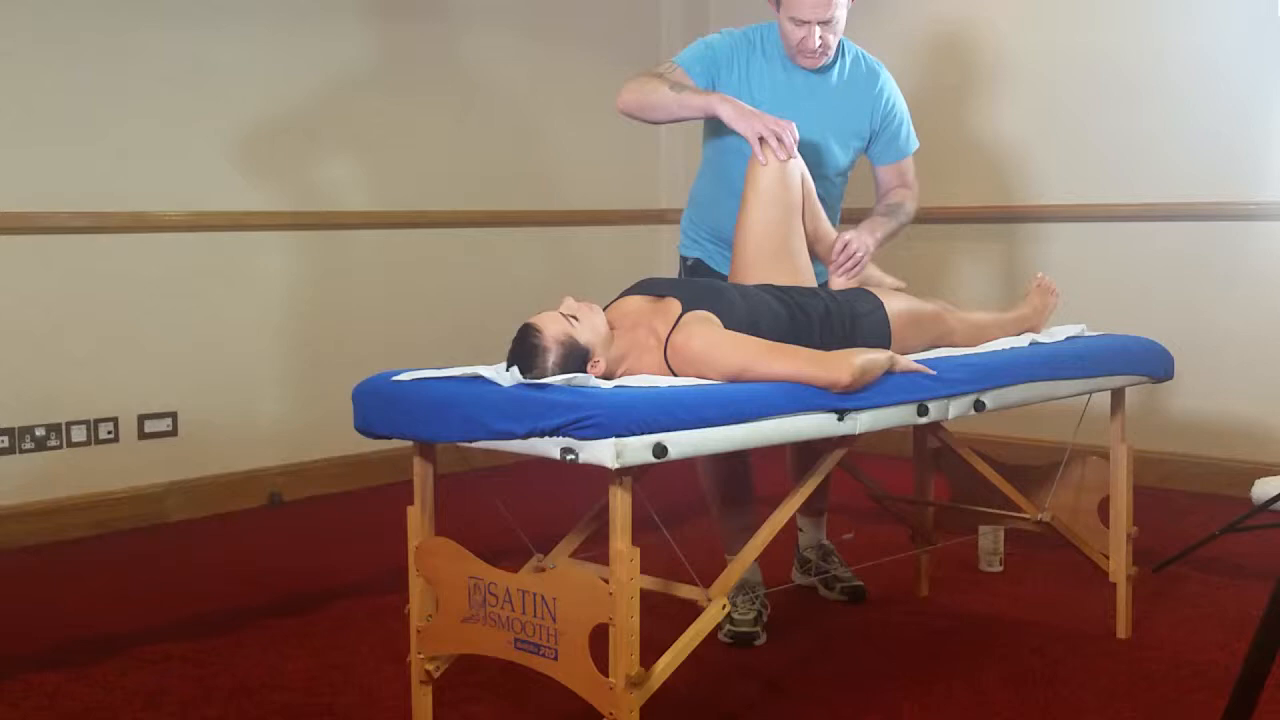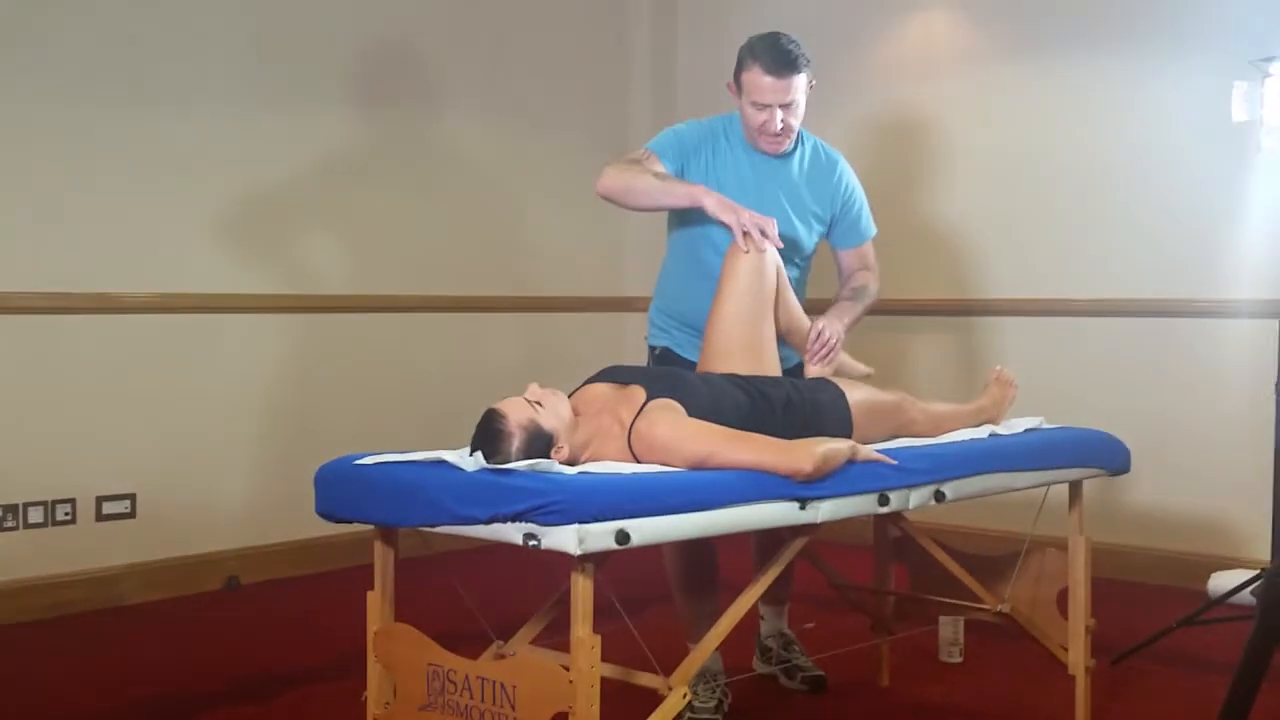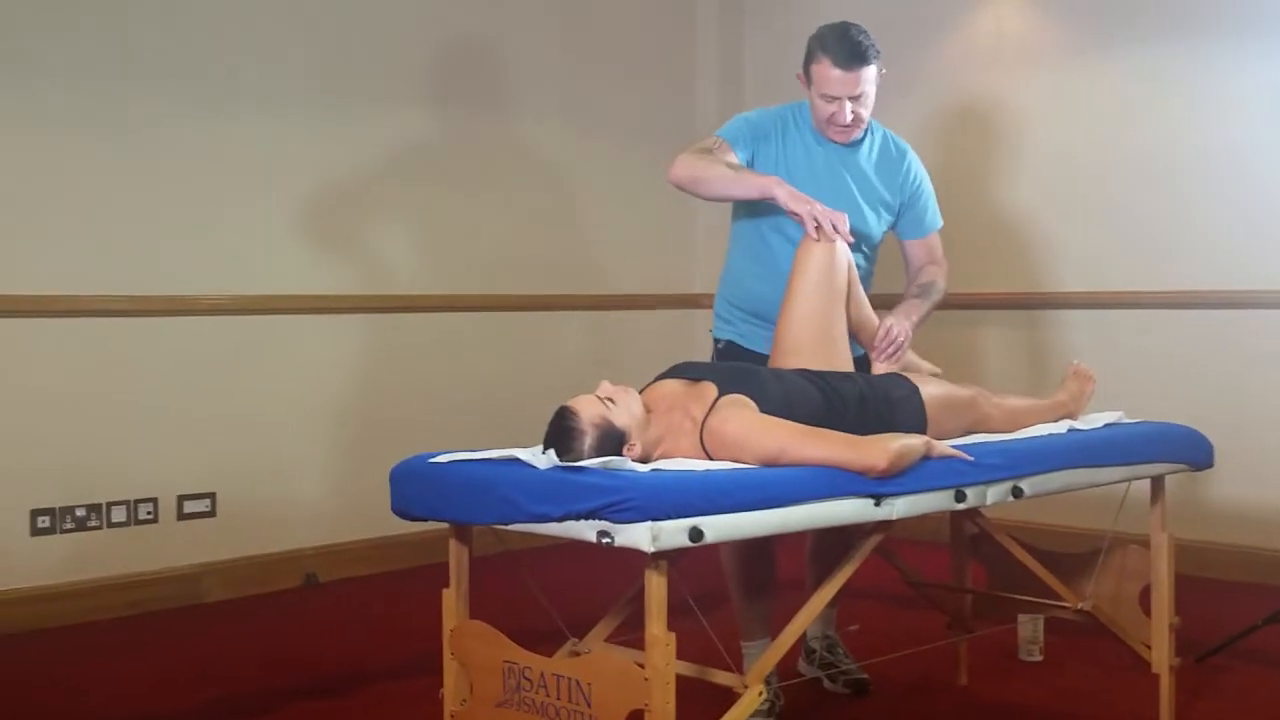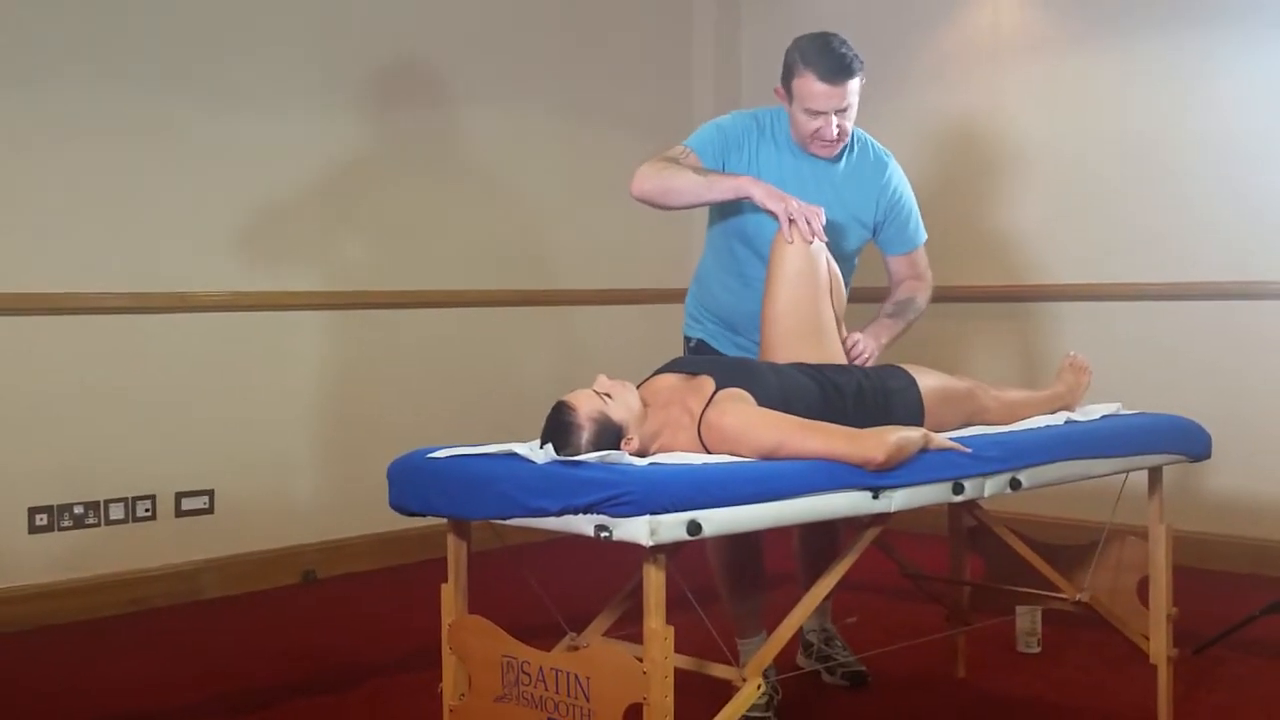
dt=1s
person 1, frame 1
left shoulder: (873, 85)
right shoulder: (730, 52)
left elbow: (901, 189)
right elbow: (632, 97)
left wrist: (870, 232)
right wrist: (726, 106)
left hip: (811, 276)
right hip: (716, 268)
left ankle: (813, 546)
right ankle: (741, 572)
person 1, frame 2
left shoulder: (831, 172)
right shoulder: (694, 142)
left elbow: (863, 272)
right elbow: (612, 182)
left wrist: (837, 318)
right wrist: (709, 198)
left hip: (776, 363)
right hip: (684, 357)
left ankle: (775, 635)
person 1, frame 3
left shoulder: (899, 162)
right shoulder: (762, 130)
left elbow: (931, 265)
right elbow: (685, 169)
left wrist: (907, 313)
right wrist: (781, 189)
left hip: (842, 357)
right hip: (749, 349)
left ankle: (822, 636)
right ankle: (755, 654)
person 1, frame 4
left shoulder: (879, 171)
right shoulder: (738, 135)
left elbow: (914, 280)
right elbow: (647, 182)
left wrist: (875, 335)
right wrist: (754, 187)
right hip: (722, 350)
left ankle: (818, 630)
right ankle: (751, 647)
person 2, frame 1
left shoulder: (615, 322)
right shoulder: (689, 346)
right elbow: (842, 370)
right wrist: (890, 359)
left hip: (761, 298)
right hip: (843, 321)
left knee: (780, 155)
right knee: (944, 317)
left ankle: (830, 250)
right ankle: (1024, 318)
person 2, frame 2
left shoulder: (577, 410)
right shoulder: (653, 433)
right elbow: (803, 459)
right wrist: (851, 449)
left hip: (726, 387)
right hip: (805, 412)
left knee: (755, 246)
right knee: (906, 408)
left ankle: (811, 347)
right ankle: (981, 410)
person 2, frame 3
left shoulder: (649, 406)
right shoulder: (726, 431)
right elbow: (876, 457)
right wrist: (926, 444)
left hip: (800, 383)
right hip: (876, 407)
left knee: (824, 240)
right knee: (979, 403)
right ankle: (1059, 405)
person 2, frame 4
left shoulder: (647, 402)
right shoulder: (724, 423)
right elbow: (875, 448)
right wrist: (923, 437)
left hip: (794, 376)
right hip: (875, 399)
left knee: (800, 234)
right knee: (978, 396)
right ankle: (1057, 396)
